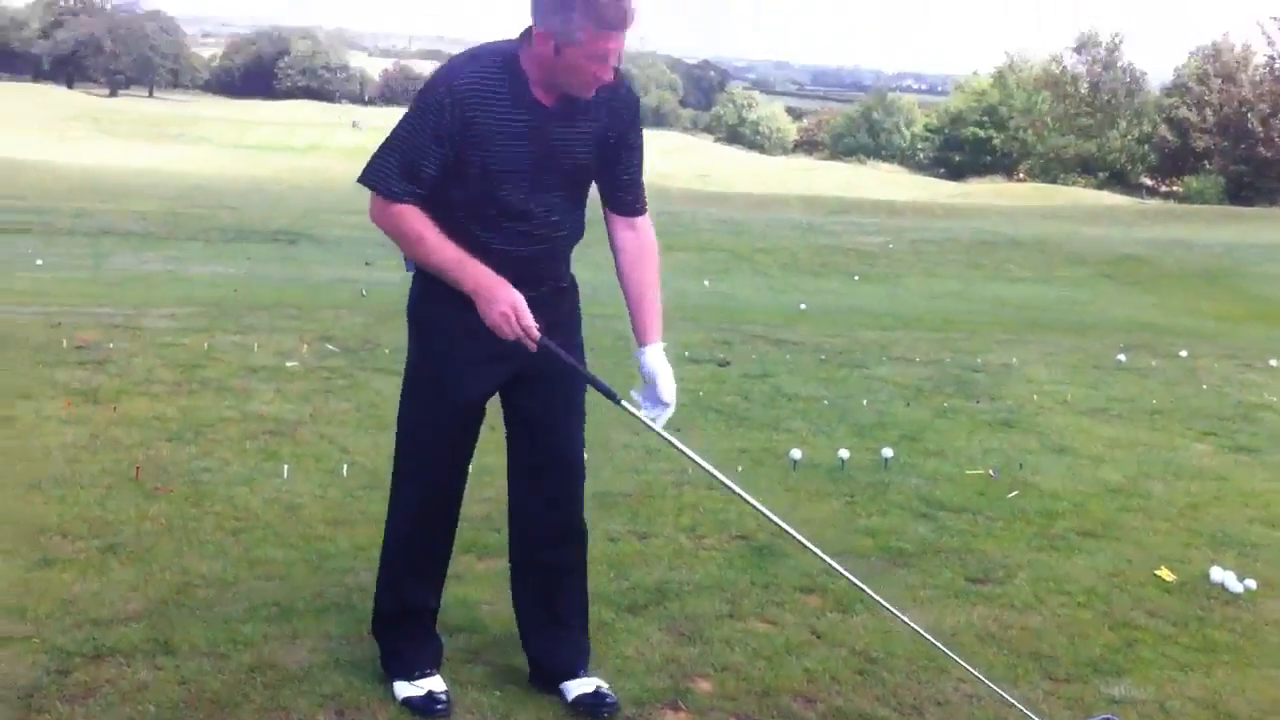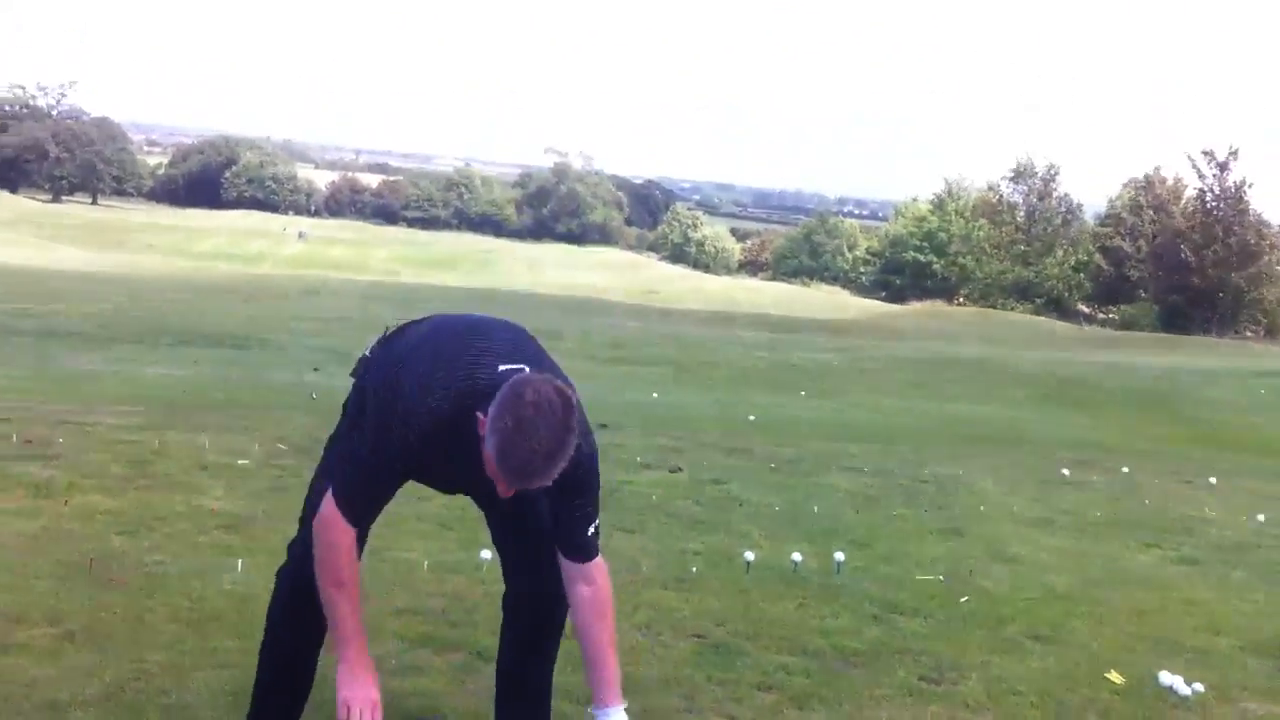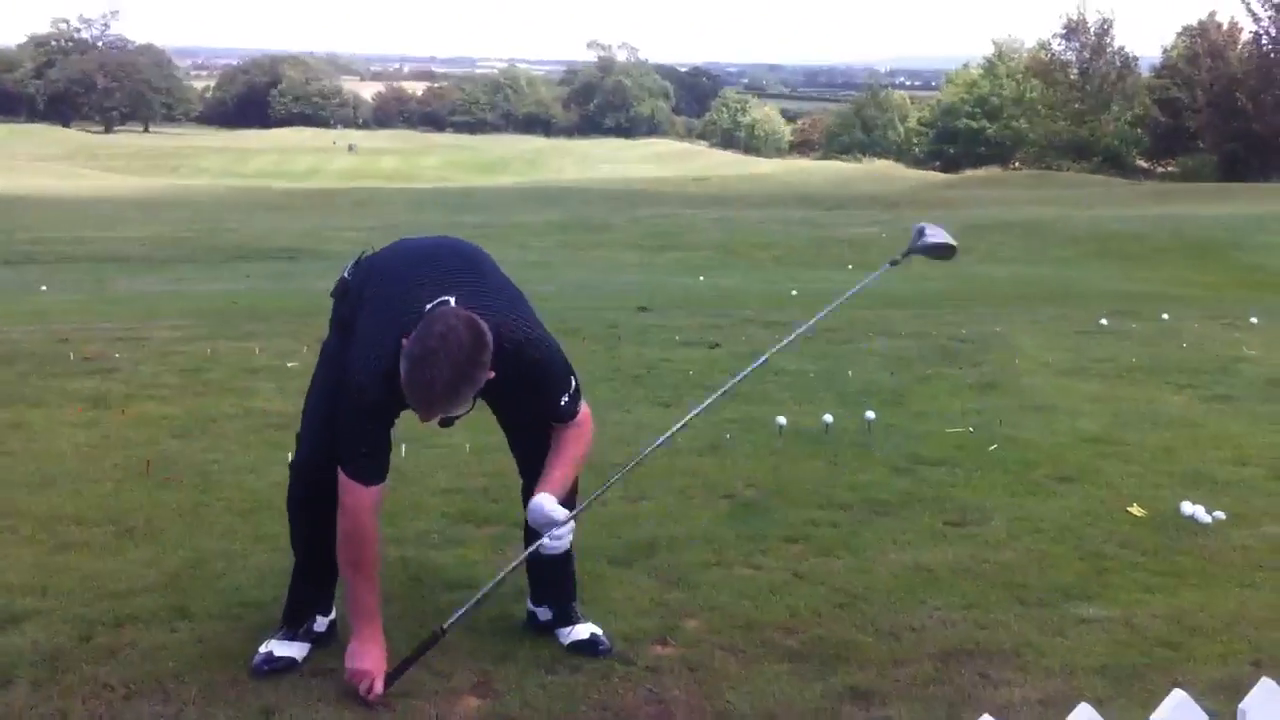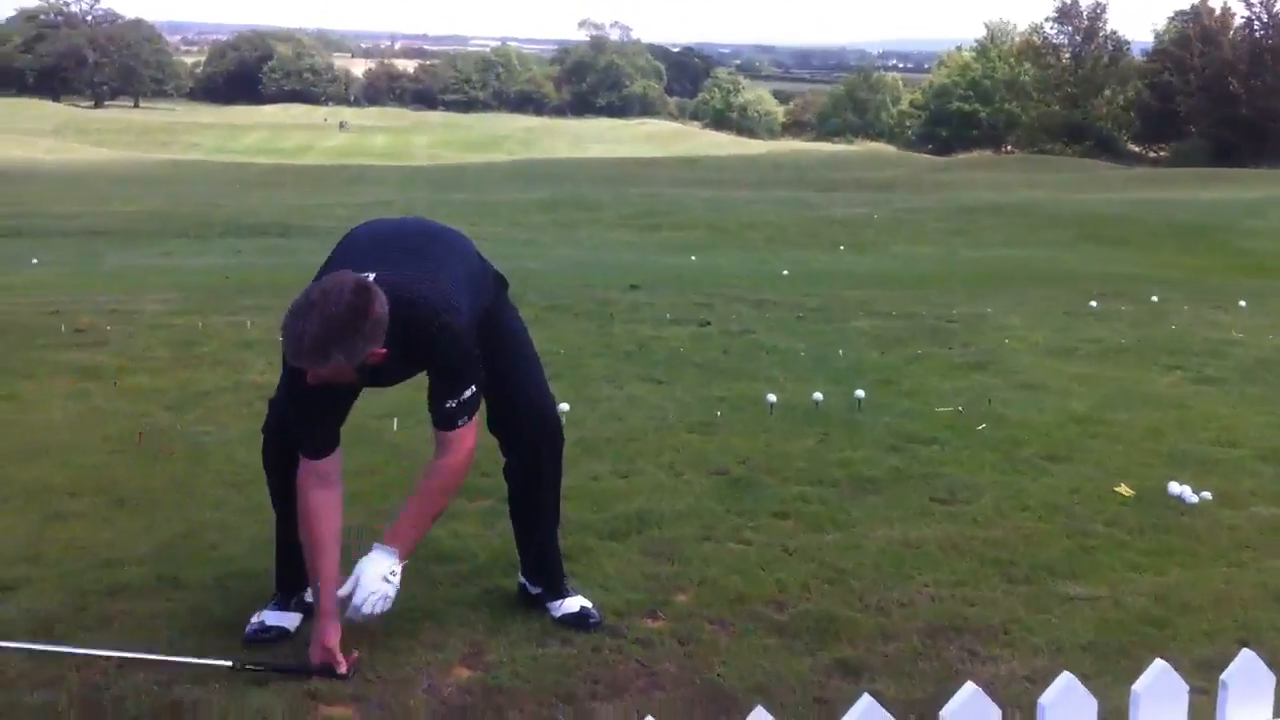
dt=0.7s
person 1, frame 1
left shoulder: (613, 98)
right shoulder: (464, 88)
left elbow: (630, 219)
right elbow: (390, 202)
left wrist: (651, 347)
right wrist: (482, 285)
left hip: (546, 300)
right hip: (454, 306)
left knee: (555, 478)
right knee: (431, 475)
left ankle: (561, 654)
right ankle: (409, 646)
person 1, frame 2
left shoulder: (572, 446)
right shoulder: (416, 415)
left elbow: (585, 576)
right elbow: (333, 523)
right wrist: (353, 664)
left knee: (541, 574)
right knee: (311, 564)
person 1, frame 3
left shoulder: (525, 347)
right shoulder: (375, 367)
left elbow: (575, 423)
right elbow: (357, 506)
left wrist: (549, 499)
right wrist: (366, 635)
right hip: (368, 301)
left knee: (542, 448)
right knee: (315, 464)
left ankle: (553, 606)
right ankle: (309, 616)
person 1, frame 4
left shoulder: (443, 325)
right shoulder: (312, 341)
left elbow: (456, 451)
right elbow: (318, 479)
left wrist: (388, 554)
right wrist: (327, 612)
left hip: (466, 290)
left knee: (536, 427)
right knee: (284, 437)
left ankle: (543, 580)
right ankle: (296, 588)
